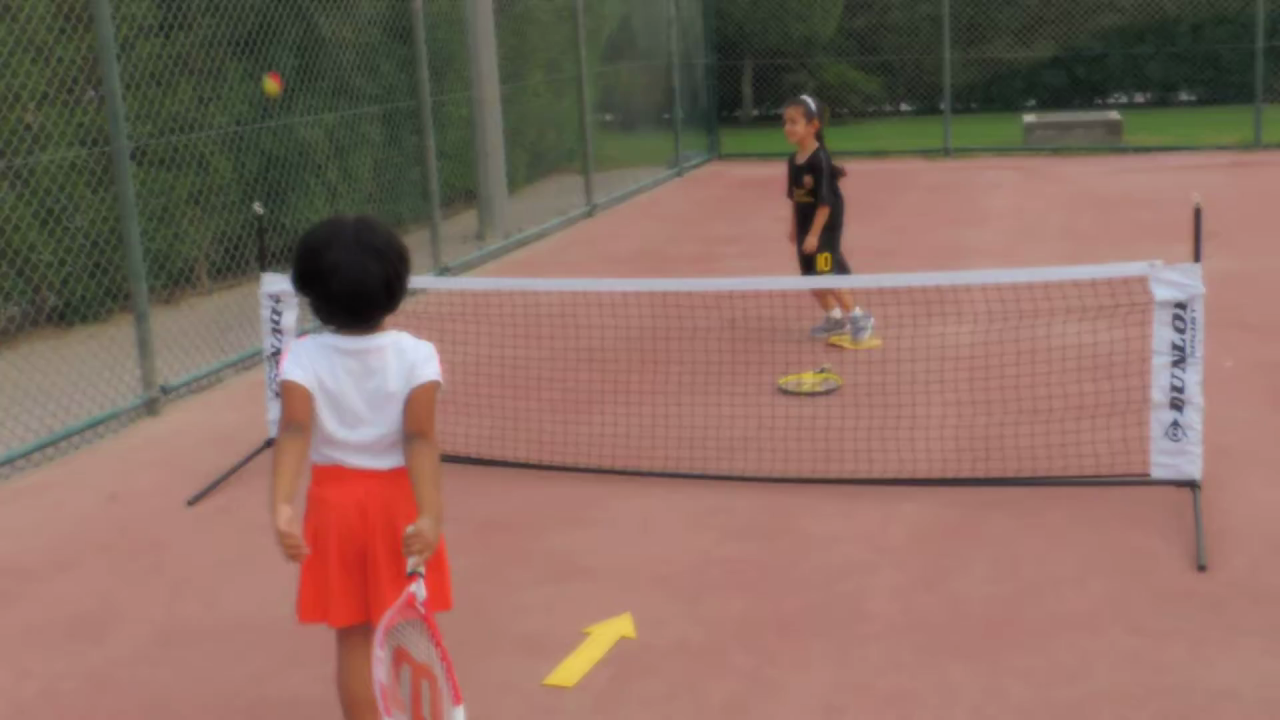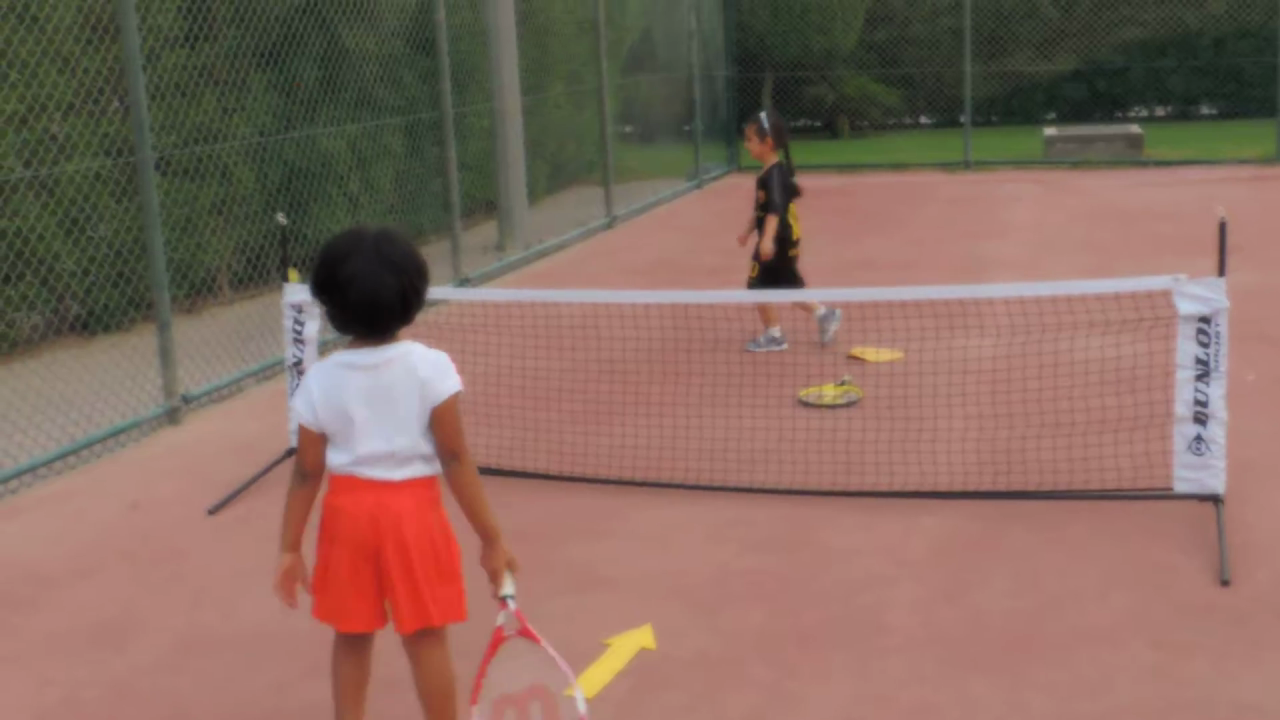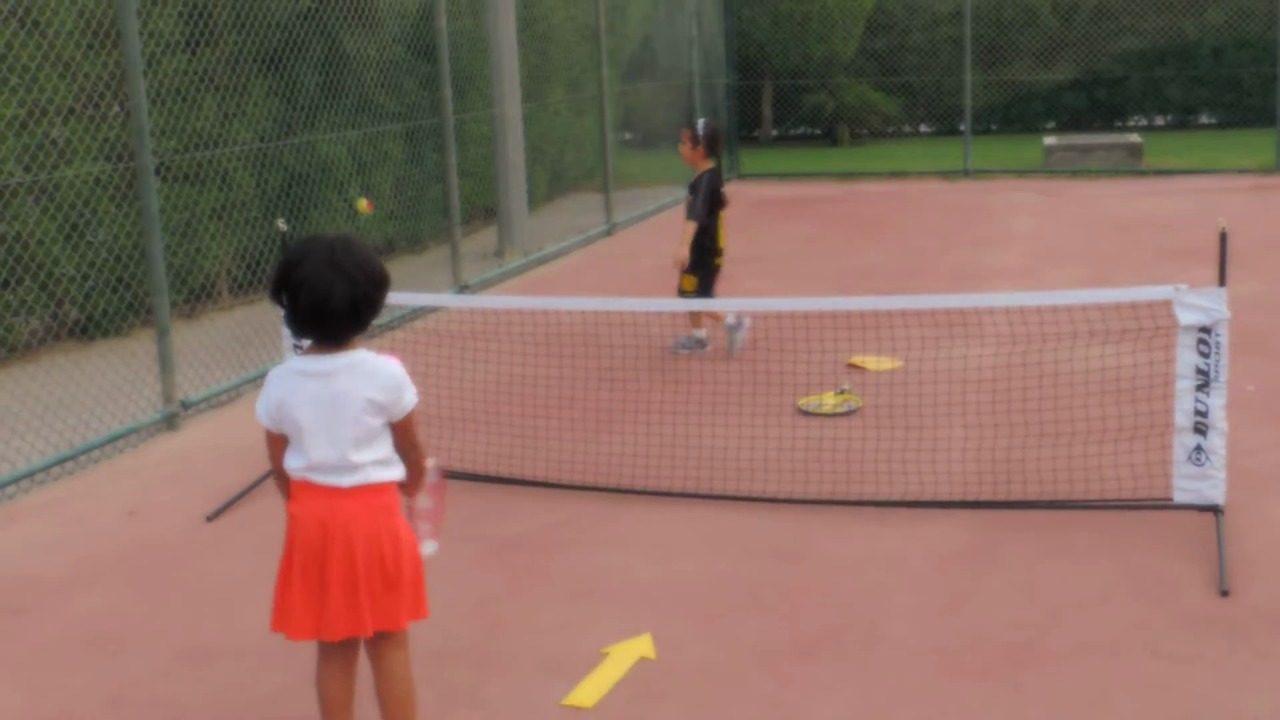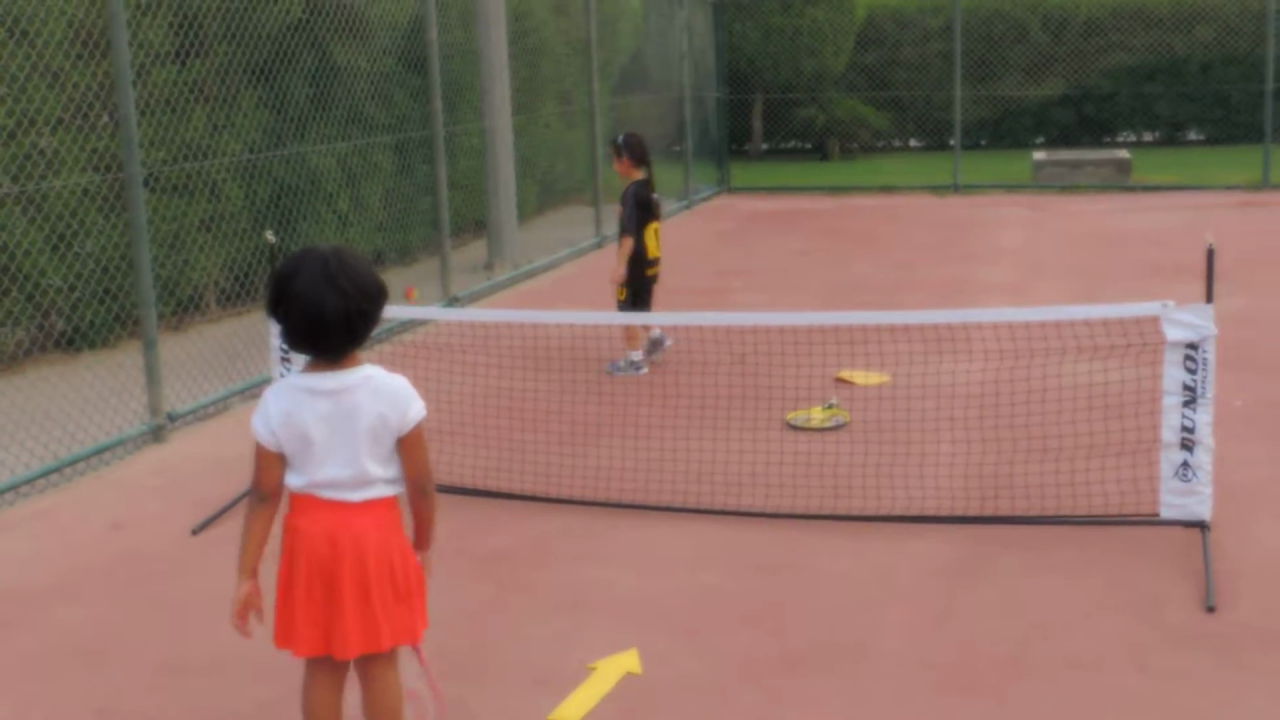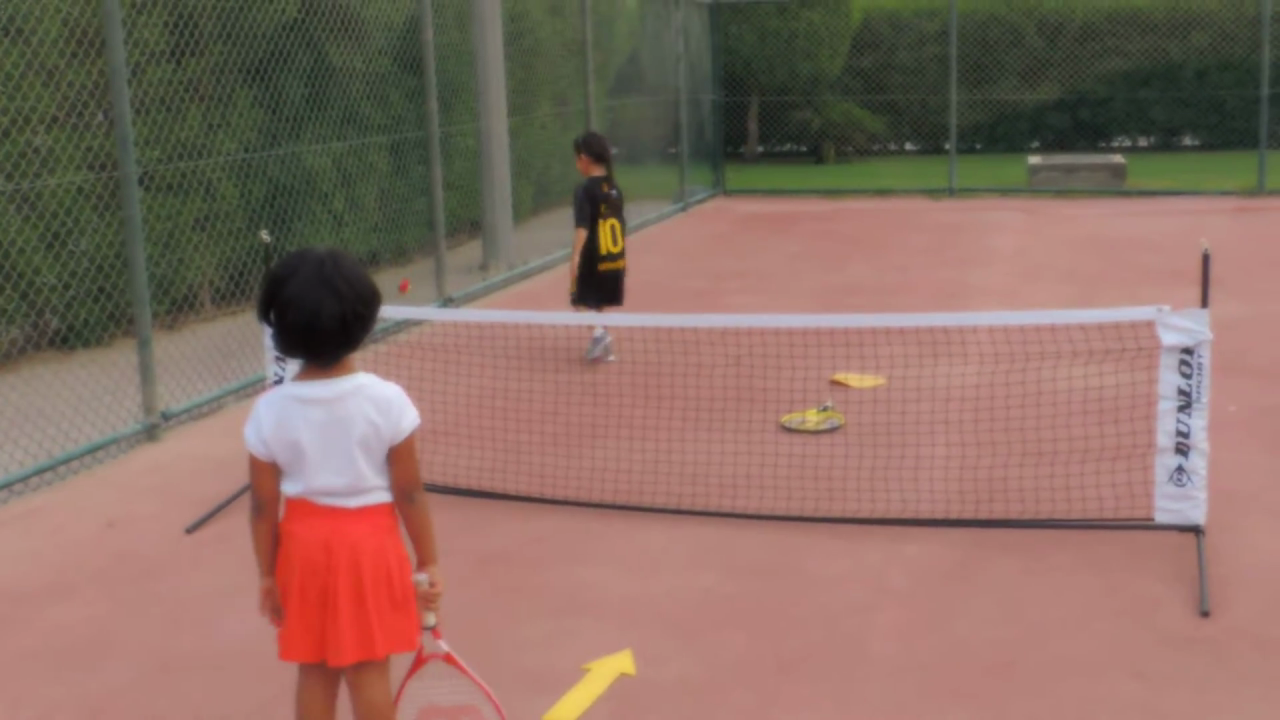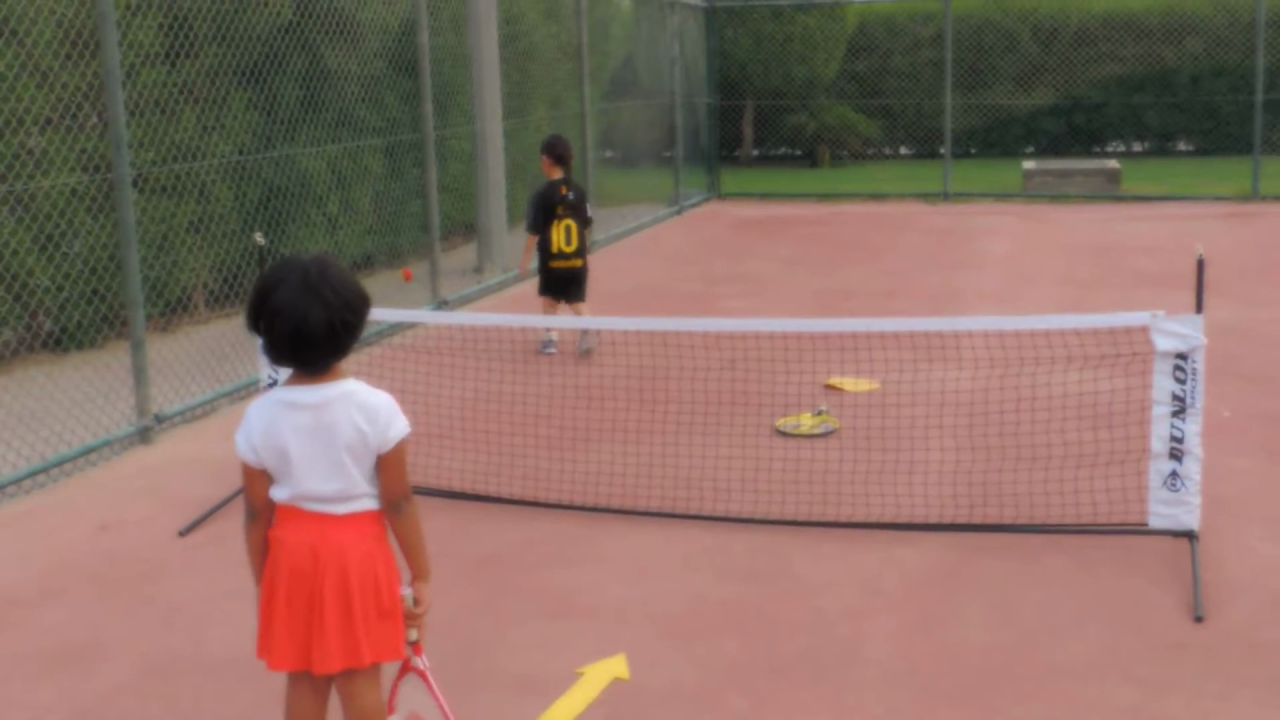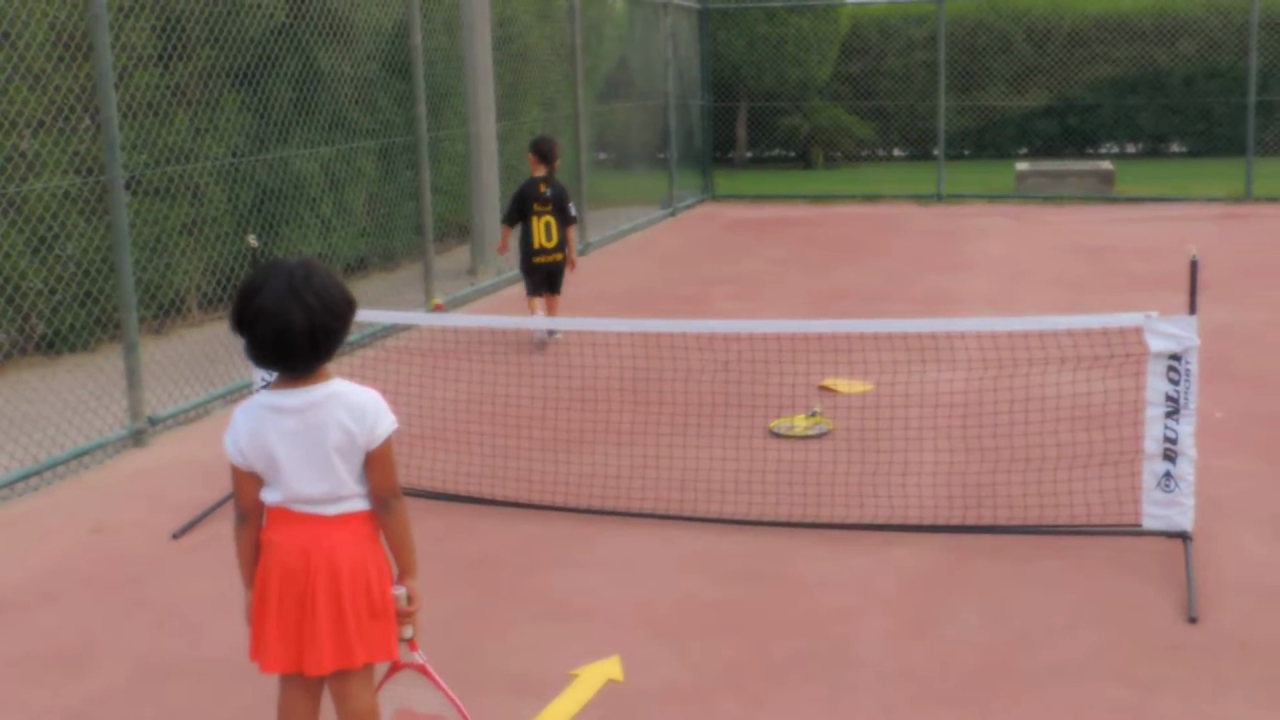
dt=0.4s
person 1, frame 1
left shoulder: (303, 357)
right shoulder: (416, 354)
left elbow: (296, 430)
right elbow: (420, 439)
left wrist: (282, 504)
right wrist: (430, 513)
left hip: (335, 504)
right hip: (398, 502)
left knee: (352, 639)
person 1, frame 2
left shoulder: (320, 380)
right shoulder: (430, 367)
left elbow: (305, 474)
right elbow: (455, 459)
left wrist: (289, 549)
right wrist: (490, 537)
left hip: (350, 513)
right hip: (413, 512)
left knee: (351, 639)
right knee: (427, 639)
person 1, frame 3
left shoulder: (279, 384)
right shoulder: (385, 374)
left elbow: (280, 469)
right elbow: (410, 452)
right wrist: (416, 483)
left hip: (311, 520)
right hip: (374, 518)
left knee: (333, 647)
right knee: (388, 645)
person 1, frame 4
left shoulder: (279, 402)
right shoulder: (393, 392)
left elbow: (264, 496)
right elbow: (420, 484)
left wrist: (246, 575)
right wrist: (422, 549)
left hip: (312, 536)
right hip: (375, 535)
left knee: (322, 663)
right knee: (378, 662)
person 1, frame 5
left shoulder: (271, 409)
right shoulder: (386, 399)
left elbow: (264, 505)
right elbow: (409, 493)
left wrist: (267, 574)
right wrist: (428, 561)
left hip: (306, 545)
right hip: (369, 543)
left knee: (315, 668)
right knee: (367, 669)
person 1, frame 6
left shoulder: (261, 416)
right shoulder: (375, 407)
left elbow: (257, 512)
right elbow: (398, 503)
left wrist: (262, 581)
right wrist: (420, 575)
left hip: (294, 552)
right hip: (357, 551)
left knee: (304, 677)
right knee: (359, 677)
person 1, frame 7
left shoulder: (248, 420)
right shoulder: (363, 406)
left elbow: (246, 516)
right elbow: (388, 499)
left wrist: (251, 585)
right wrist: (408, 571)
left hip: (285, 555)
right hip: (349, 553)
left knee: (296, 681)
right knee: (353, 681)
person 2, frame 1
left shoulder: (821, 159)
right shoulder: (793, 160)
left elbow: (826, 201)
left wrist: (813, 235)
right wrist: (794, 228)
left hip: (824, 229)
right hip: (807, 227)
left knee: (829, 277)
right knee: (811, 278)
left ankle: (859, 317)
right ankle: (834, 318)
person 2, frame 2
left shoulder: (774, 175)
right shoulder: (770, 172)
left elbow: (775, 210)
left wrist: (767, 238)
right wrist: (748, 230)
left hip: (778, 241)
right hip: (785, 241)
left knee: (757, 288)
right knee: (792, 286)
left ankle: (773, 336)
right ankle: (825, 315)
person 2, frame 3
left shoulder: (704, 181)
right shoulder: (708, 177)
left elbow: (694, 216)
left wrist: (683, 247)
right wrist: (687, 247)
left hip: (704, 250)
right hip: (707, 247)
left knee: (693, 296)
right knee: (694, 295)
left ankle: (733, 321)
right ankle: (698, 336)
person 2, frame 4
left shoulder: (632, 193)
right shoulder: (650, 190)
left elbow: (629, 233)
left wrist: (621, 263)
left hip: (636, 262)
right hip: (651, 261)
left knee: (628, 310)
right knee: (640, 306)
left ankle: (635, 359)
right ankle: (655, 336)
person 2, frame 5
left shoulder: (585, 190)
right shoulder: (615, 190)
left elbow: (582, 226)
left wrist: (575, 256)
left hip: (592, 261)
right hip: (616, 259)
left knee: (582, 303)
right knee: (604, 303)
left ankle: (599, 333)
right ankle: (603, 345)
person 2, frame 6
left shoulder: (543, 195)
right shoulder: (579, 192)
left elbow: (534, 231)
right elbow: (586, 226)
left wrist: (525, 258)
right wrist: (584, 253)
left hip: (551, 259)
right hip: (576, 258)
left knee: (550, 298)
right knee: (577, 299)
left ankle: (550, 338)
right ankle: (587, 329)
person 2, frame 7
left shoulder: (523, 191)
right shoulder: (560, 190)
left elbow: (509, 222)
right elbow: (570, 225)
left wrist: (503, 243)
right wrist: (571, 252)
left hip: (532, 254)
right hip: (556, 253)
left knee: (535, 293)
right knee: (552, 292)
right ankle: (553, 326)
